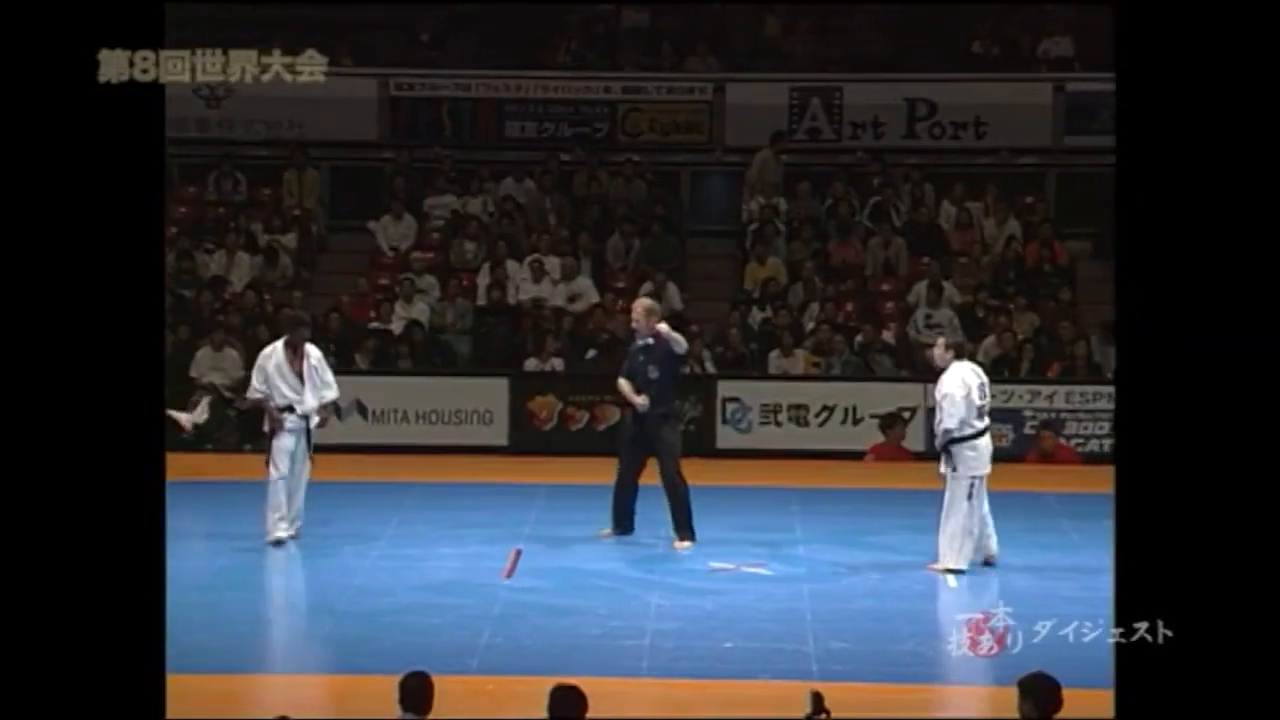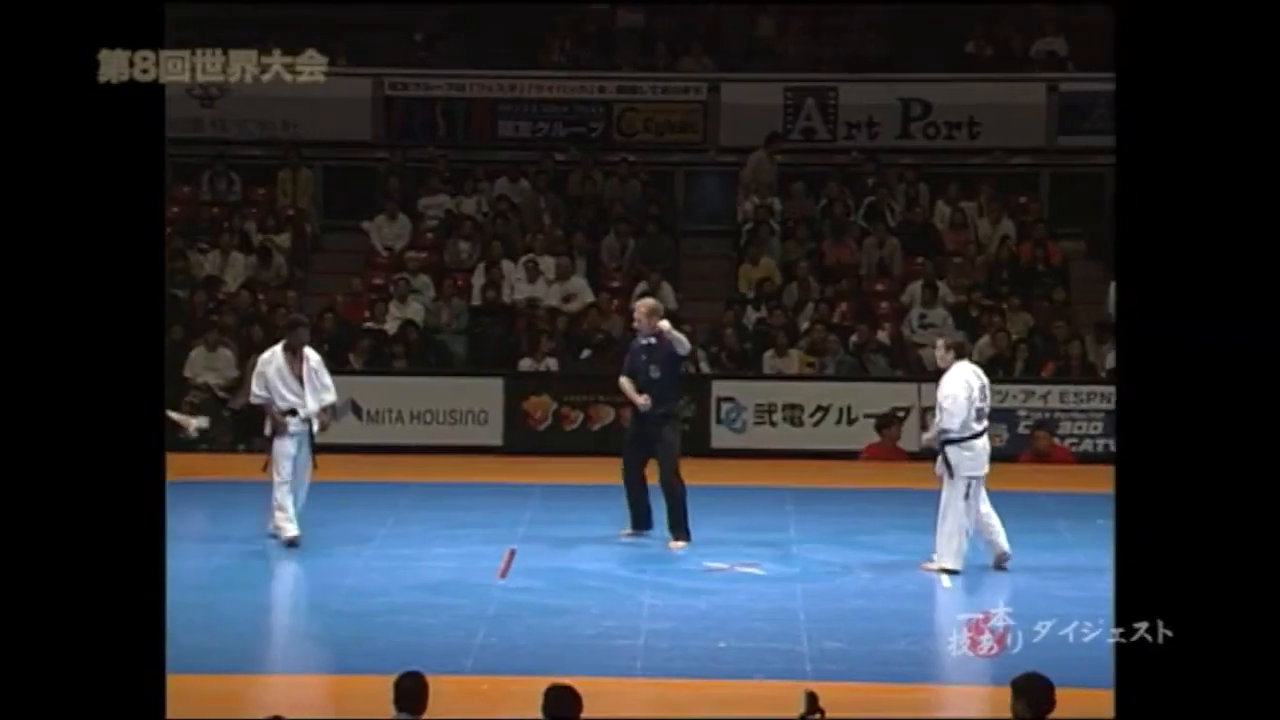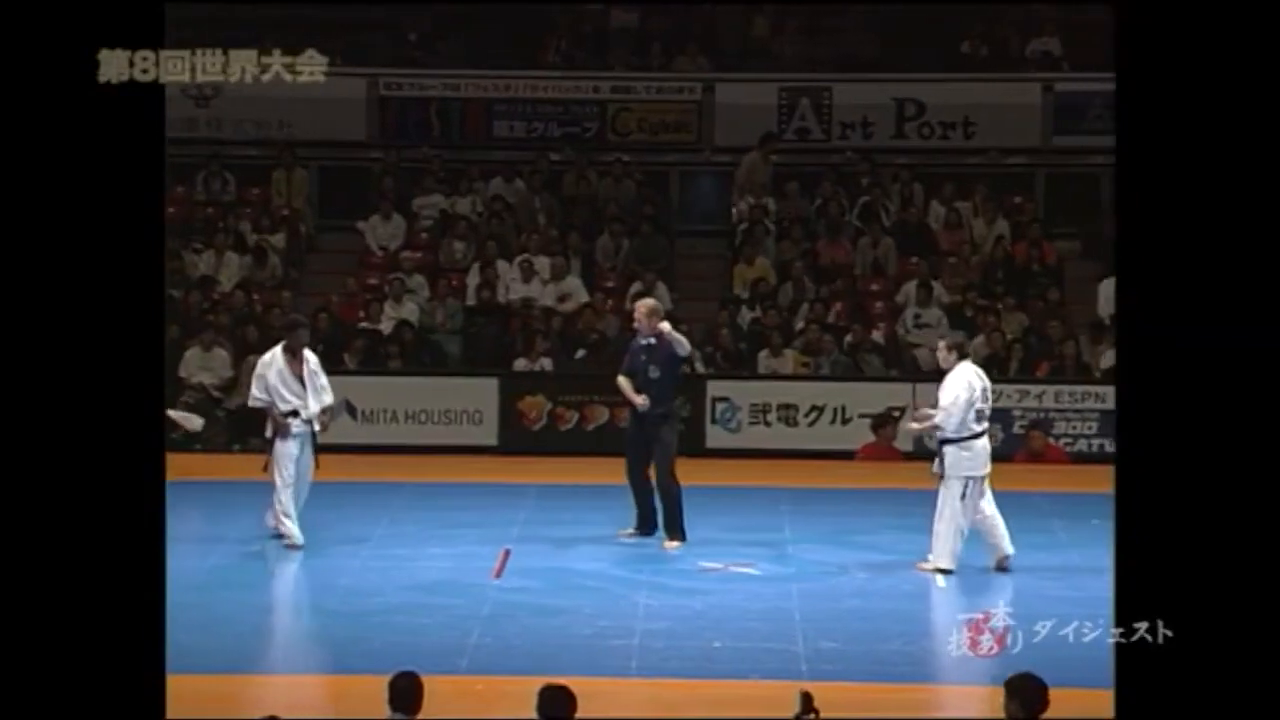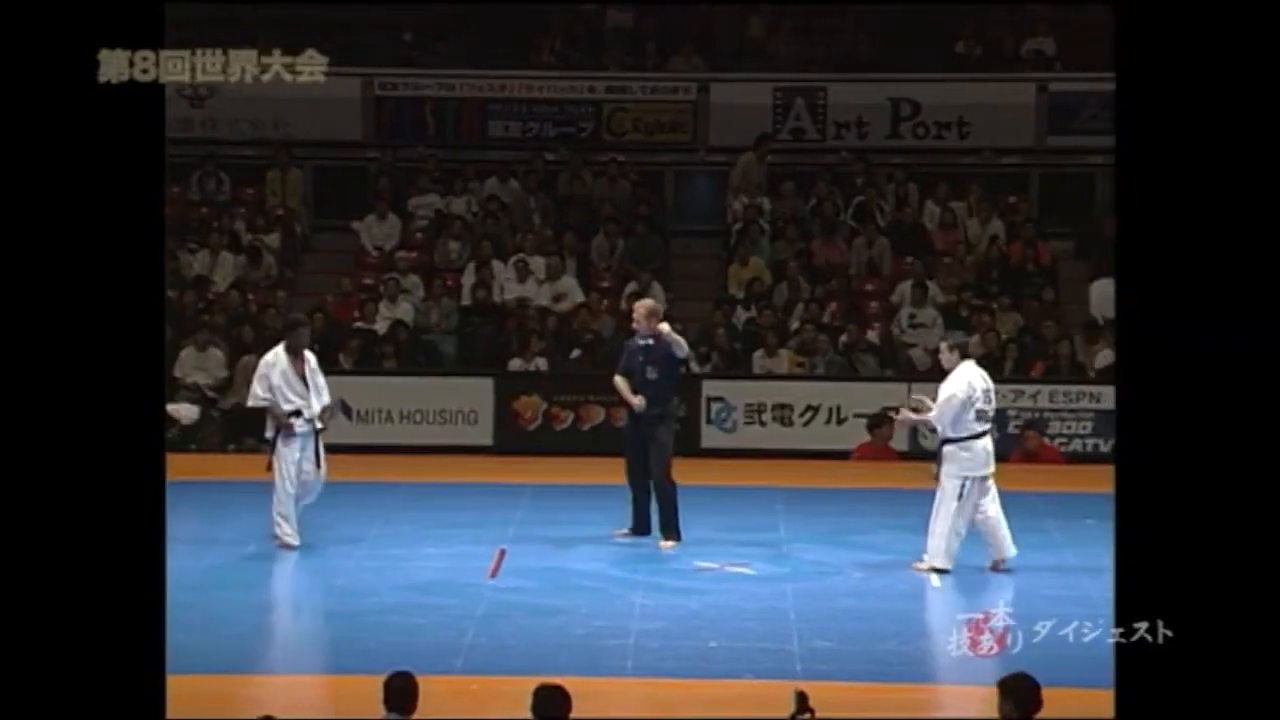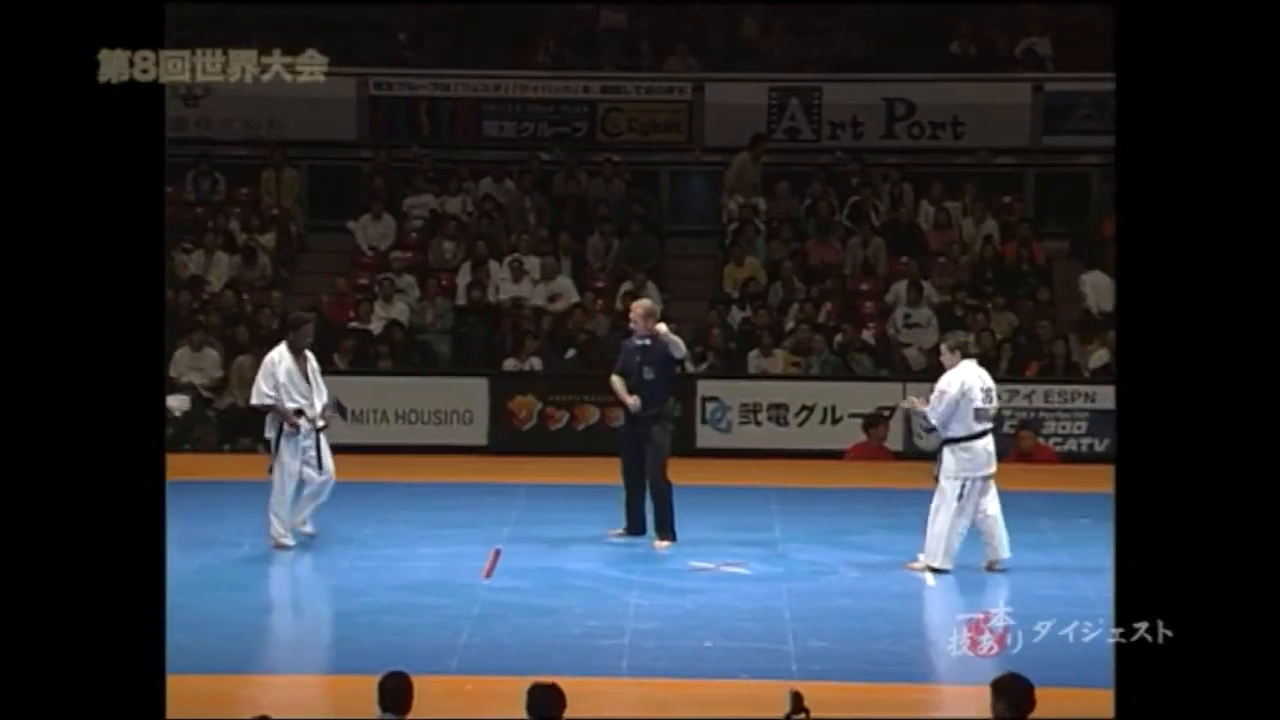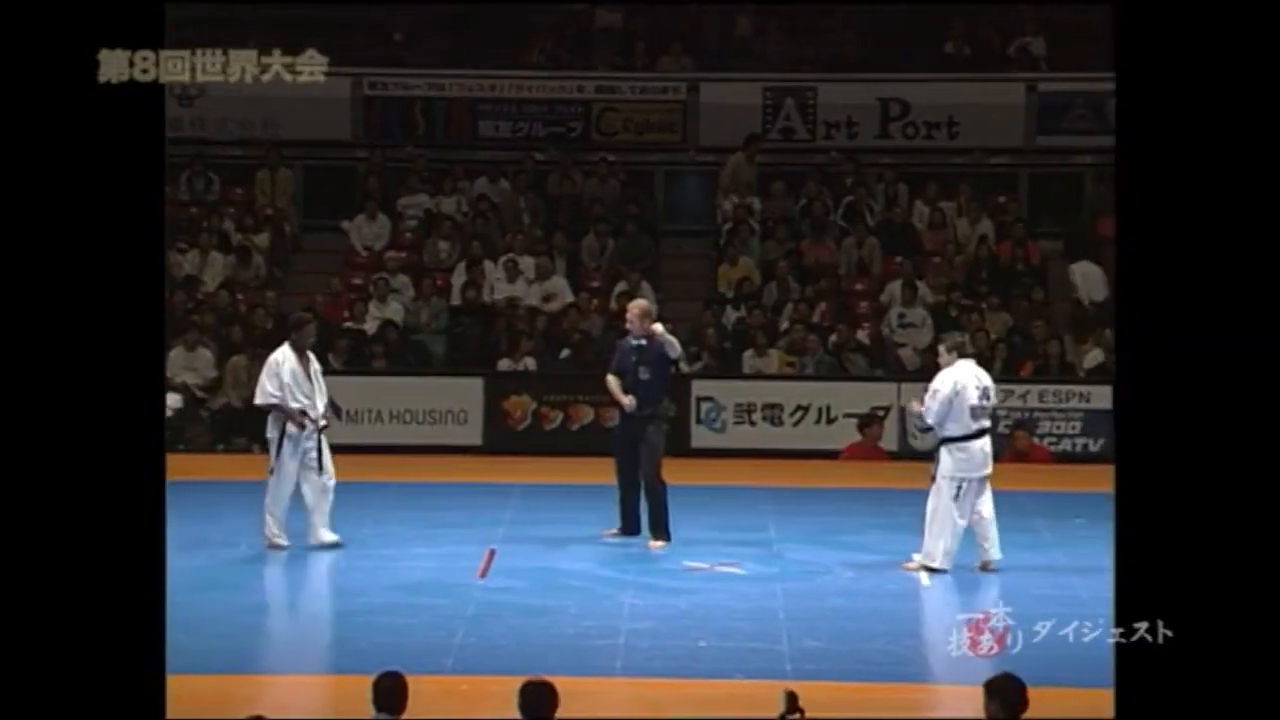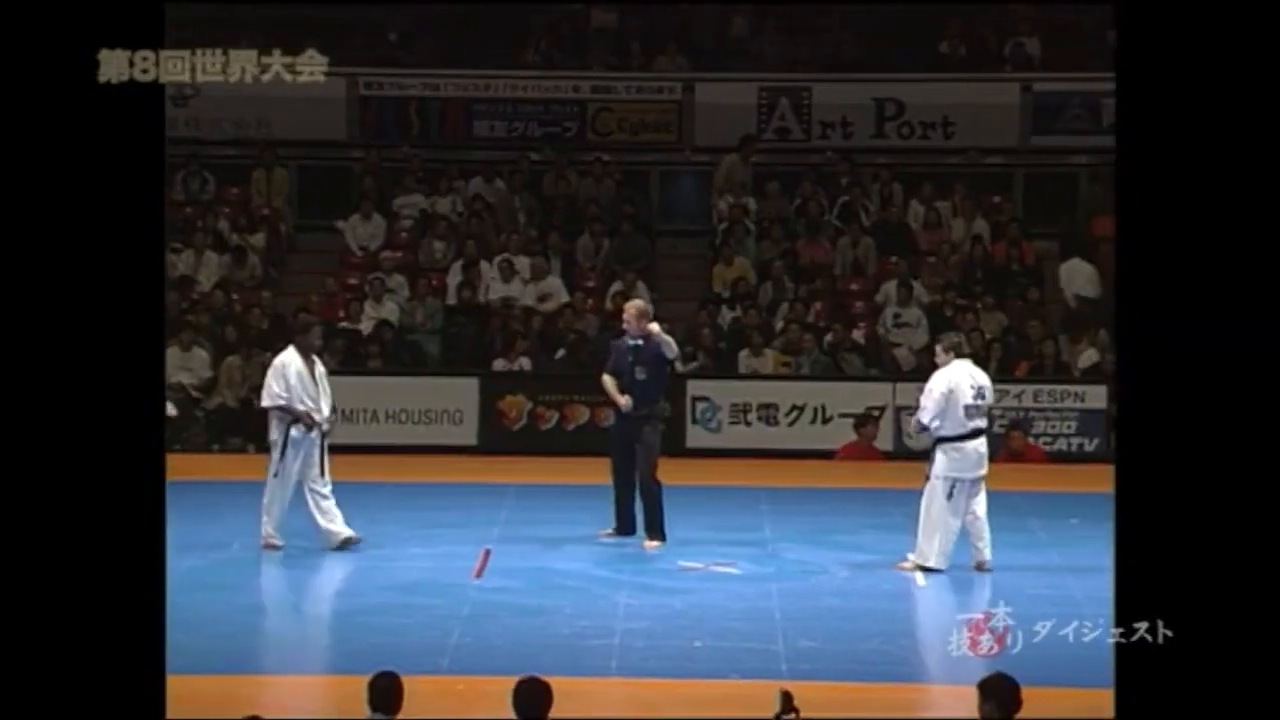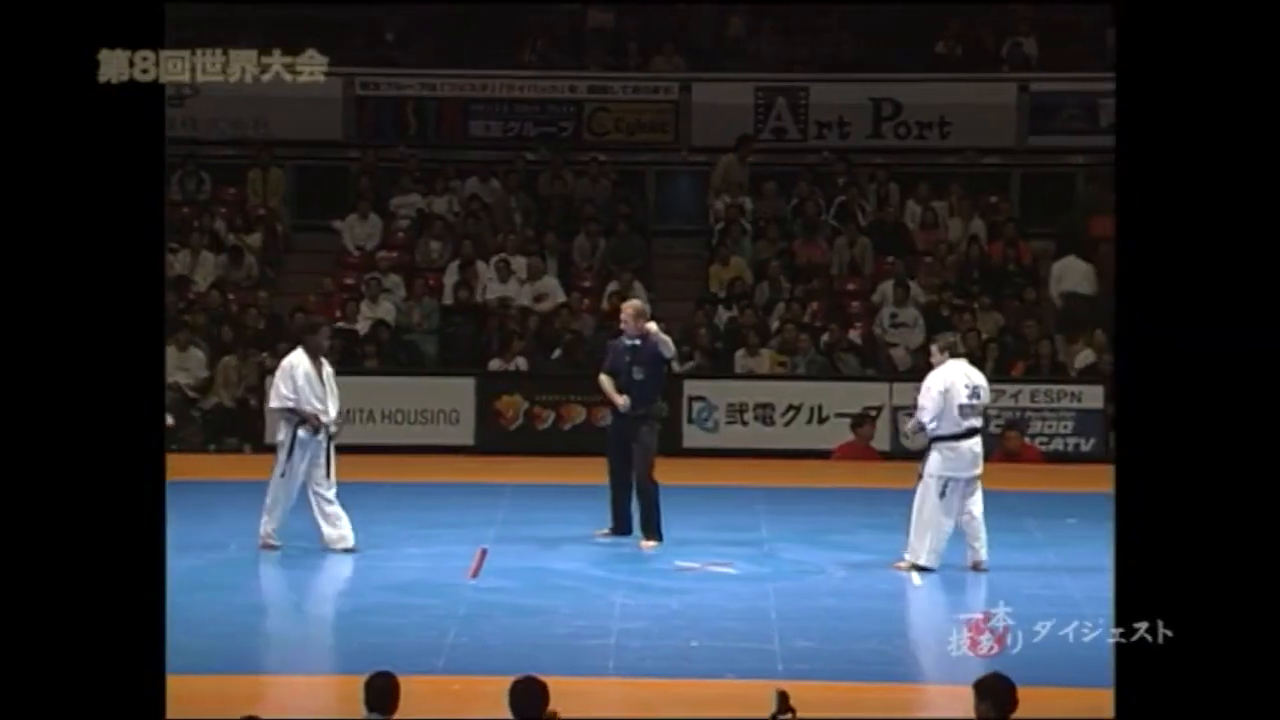
dt=0.1s
person 1, frame 1
left shoulder: (666, 345)
right shoulder: (635, 348)
left elbow: (683, 347)
right elbow: (623, 379)
left wrist: (669, 333)
right wrist: (634, 398)
left hip: (664, 419)
right hip: (639, 419)
left knee: (672, 476)
right knee: (626, 473)
left ankle: (685, 534)
right ankle: (621, 525)
person 1, frame 2
left shoulder: (668, 345)
right shoulder: (636, 346)
left elbow: (685, 348)
right elbow: (624, 378)
left wrist: (671, 332)
right wrist: (636, 398)
left hip: (665, 418)
right hip: (640, 417)
left knee: (669, 476)
right knee: (631, 471)
left ankle: (680, 533)
right ankle: (640, 523)
person 1, frame 3
left shoulder: (668, 345)
right shoulder: (635, 346)
left elbow: (686, 350)
right elbow: (622, 377)
left wrist: (671, 334)
right wrist: (634, 398)
left hip: (664, 419)
right hip: (639, 417)
left knee: (665, 476)
right knee: (636, 472)
left ankle: (675, 533)
right ankle: (646, 525)
person 1, frame 4
left shoulder: (667, 346)
right shoulder: (632, 346)
left elbow: (683, 351)
right elbow: (619, 377)
left wrist: (670, 334)
right wrist: (631, 399)
left hip: (661, 419)
right hip: (637, 417)
left knee: (660, 476)
right knee: (636, 474)
left ankle: (670, 533)
right ankle: (640, 525)
person 1, frame 5
left shoulder: (664, 346)
right shoulder: (629, 346)
left elbow: (681, 352)
right elbow: (616, 376)
left wrist: (667, 335)
right wrist: (626, 399)
left hip: (657, 419)
right hip: (633, 418)
left knee: (656, 476)
right knee: (631, 475)
left ankle: (666, 533)
right ankle: (635, 526)
person 1, frame 6
left shoulder: (660, 346)
right shoulder: (625, 346)
left elbow: (676, 352)
right elbow: (611, 376)
left wrist: (663, 335)
right wrist: (622, 398)
left hip: (652, 419)
right hip: (628, 417)
left knee: (651, 476)
right knee: (626, 474)
left ankle: (660, 534)
right ankle: (629, 526)
person 1, frame 7
left shoulder: (656, 346)
right shoulder: (621, 345)
left elbow: (673, 352)
right elbow: (607, 376)
left wrist: (660, 335)
right wrist: (618, 398)
left hip: (648, 419)
right hip: (624, 417)
left knee: (646, 476)
right knee: (621, 474)
left ankle: (655, 534)
right ankle: (624, 526)
person 1, frame 8
left shoulder: (654, 345)
right shoulder: (618, 345)
left elbow: (670, 351)
right elbow: (604, 375)
left wrist: (657, 333)
right wrist: (615, 397)
left hip: (645, 419)
right hip: (621, 417)
left knee: (643, 475)
right knee: (618, 474)
left ankle: (652, 534)
right ankle: (620, 525)
person 2, frame 1
left shoulder: (952, 378)
right shoulder: (975, 370)
left elbow: (951, 421)
left wrist: (940, 440)
right wrist: (945, 438)
left hip: (964, 448)
right hip: (978, 443)
left knee: (960, 508)
right knee: (975, 505)
left ankle: (954, 560)
right ankle: (987, 550)
person 2, frame 2
left shoulder: (954, 378)
right shoulder: (975, 372)
left elbow: (951, 420)
left wrist: (933, 436)
right wrist: (938, 429)
left hip: (962, 449)
right hip: (975, 446)
left knee: (956, 508)
right knee: (977, 504)
left ankle: (948, 560)
right ankle: (1000, 549)
person 2, frame 3
left shoulder: (957, 378)
right shoulder: (976, 373)
left elbow: (949, 420)
left wrist: (921, 427)
right wrist: (933, 414)
left hip: (961, 449)
right hip: (976, 445)
left knee: (953, 507)
right knee: (981, 504)
left ankle: (943, 560)
right ankle: (1002, 552)
person 2, frame 4
left shoulder: (959, 379)
right shoulder: (981, 375)
left elbow: (943, 418)
left wrist: (915, 418)
right wrist: (932, 406)
left hip: (962, 451)
right hip: (981, 446)
left knee: (949, 508)
right knee: (987, 506)
left ankle: (937, 559)
right ankle: (1001, 556)
person 2, frame 5
left shoulder: (954, 378)
right shoulder: (982, 375)
left elbow: (936, 414)
left wrist: (918, 408)
right wrist: (928, 406)
left hip: (962, 451)
right hip: (982, 446)
left knee: (949, 507)
right knee: (987, 505)
left ankle: (935, 559)
right ankle: (997, 556)
person 2, frame 6
left shoulder: (949, 376)
right shoulder: (983, 375)
left elbow: (931, 413)
left wrist: (918, 411)
right wrist: (925, 410)
left hip: (958, 450)
right hip: (981, 446)
left knee: (945, 507)
right knee: (981, 506)
left ankle: (932, 559)
right ankle: (988, 558)
person 2, frame 7
left shoulder: (944, 376)
right shoulder: (982, 376)
left elbow: (927, 414)
left wrist: (917, 423)
left hip: (953, 450)
right hip: (977, 447)
left knee: (938, 506)
right knee: (975, 506)
left ankle: (926, 559)
right ankle: (982, 558)
person 2, frame 8
left shoulder: (939, 376)
right shoulder: (978, 376)
left elbow: (925, 415)
left wrist: (913, 426)
left hip: (947, 450)
right hip: (972, 446)
left knee: (931, 505)
right knee: (971, 506)
left ankle: (920, 557)
right ankle: (978, 558)
person 3, frame 1
left shoulder: (314, 354)
right shoulder: (269, 355)
left elbow: (327, 385)
right elbow: (258, 390)
left wrist: (325, 410)
right wrist: (271, 413)
left hip: (306, 421)
right hip: (283, 422)
left knee: (299, 476)
right knee: (280, 474)
left ankle: (289, 525)
right ankle: (277, 529)
person 3, frame 2
left shoulder: (313, 357)
right shoulder: (269, 359)
left elbow: (326, 388)
right elbow: (259, 394)
left wrist: (325, 413)
right wrist: (274, 416)
left hip: (307, 425)
right hip: (284, 426)
left knee: (300, 480)
right knee: (283, 479)
left ankle: (279, 524)
right ankle: (288, 531)
person 3, frame 3
left shoulder: (311, 358)
right shoulder: (268, 361)
left elbow: (323, 390)
right elbow: (259, 397)
left wrist: (325, 414)
right wrist: (276, 418)
left hip: (308, 426)
right hip: (285, 428)
left knee: (302, 481)
right knee: (285, 481)
left ankle: (277, 522)
right ankle: (291, 535)
person 3, frame 4
left shoulder: (310, 358)
right shoulder: (271, 361)
left elbow: (321, 389)
right elbow: (260, 398)
left wrist: (325, 412)
right wrist: (280, 418)
left hip: (310, 426)
right hip: (285, 429)
left knee: (314, 478)
right knee: (285, 483)
left ankle: (285, 516)
right ankle: (286, 535)
person 3, frame 5
left shoulder: (309, 358)
right shoulder: (274, 359)
left elbow: (318, 390)
right elbow: (263, 397)
left wrist: (325, 410)
right wrist: (286, 416)
left hip: (312, 426)
right hip: (287, 428)
left knee: (324, 475)
right knee: (284, 483)
left ankle: (299, 519)
right ankle: (281, 535)
person 3, frame 6
left shoulder: (311, 359)
right shoulder: (278, 359)
right elbow: (268, 397)
left wrist: (324, 411)
right wrist: (293, 414)
left hip: (312, 428)
right hip: (287, 429)
left knee: (323, 479)
right knee: (282, 484)
left ankle: (322, 533)
right ankle: (275, 535)
person 3, frame 7
left shoulder: (315, 362)
right shoulder: (283, 362)
right elbow: (274, 400)
left wrist: (328, 415)
right wrist: (300, 416)
left hip: (315, 431)
right hip: (291, 432)
left knee: (320, 485)
right knee: (280, 485)
left ankle: (339, 533)
right ankle: (270, 535)
person 3, frame 8
left shoulder: (323, 365)
right shoulder: (291, 363)
right elbow: (281, 401)
left wrist: (333, 417)
right wrist: (307, 417)
left hip: (321, 433)
right hip: (298, 433)
left knee: (325, 487)
right knee: (285, 484)
left ankle: (340, 537)
right ankle: (267, 534)
